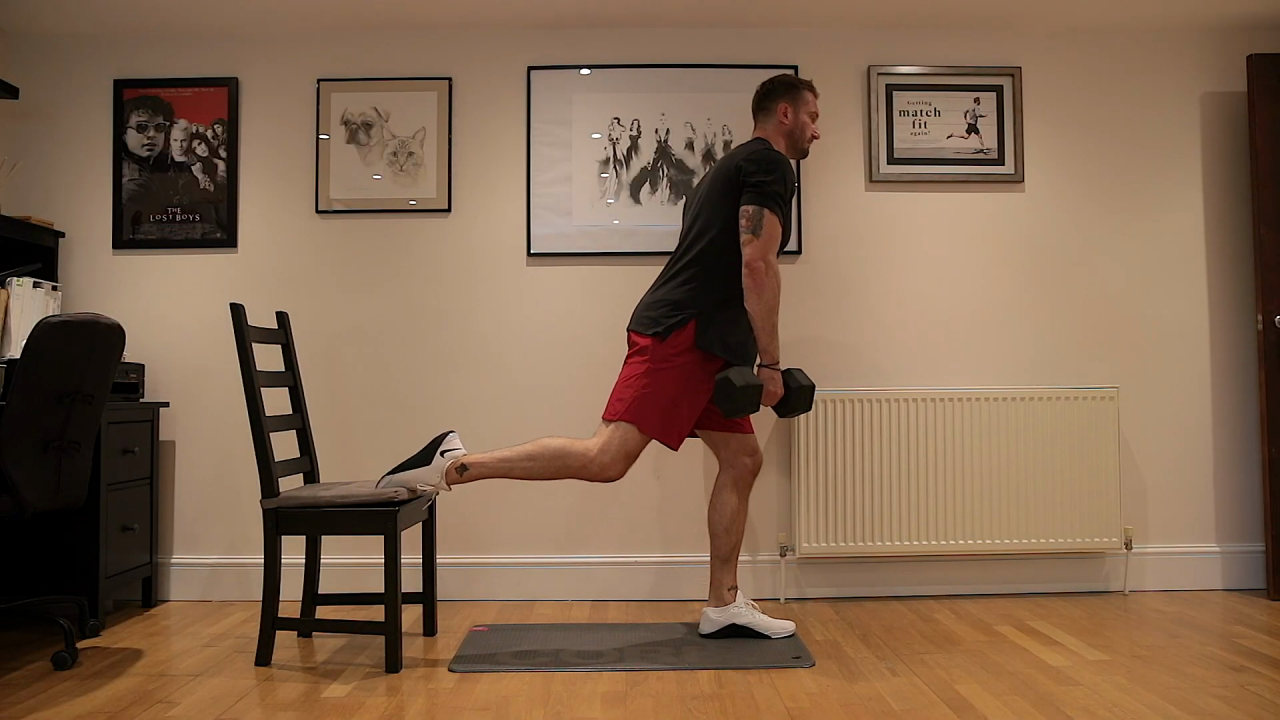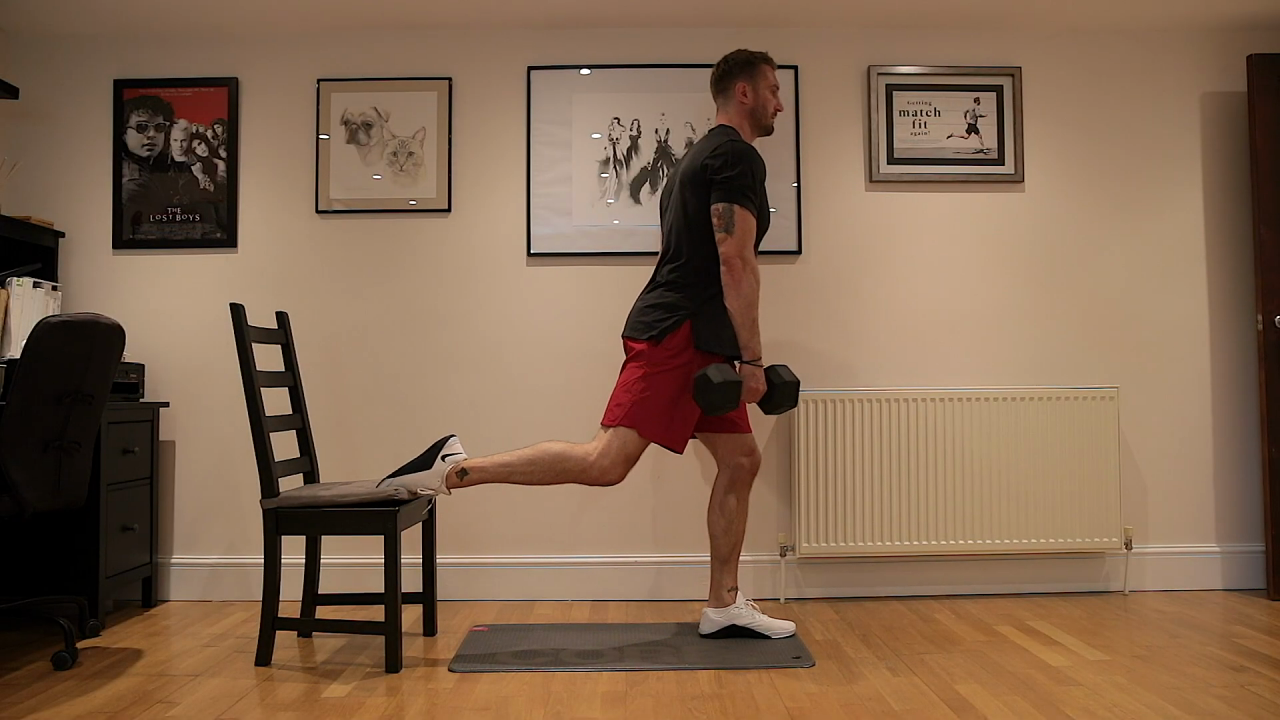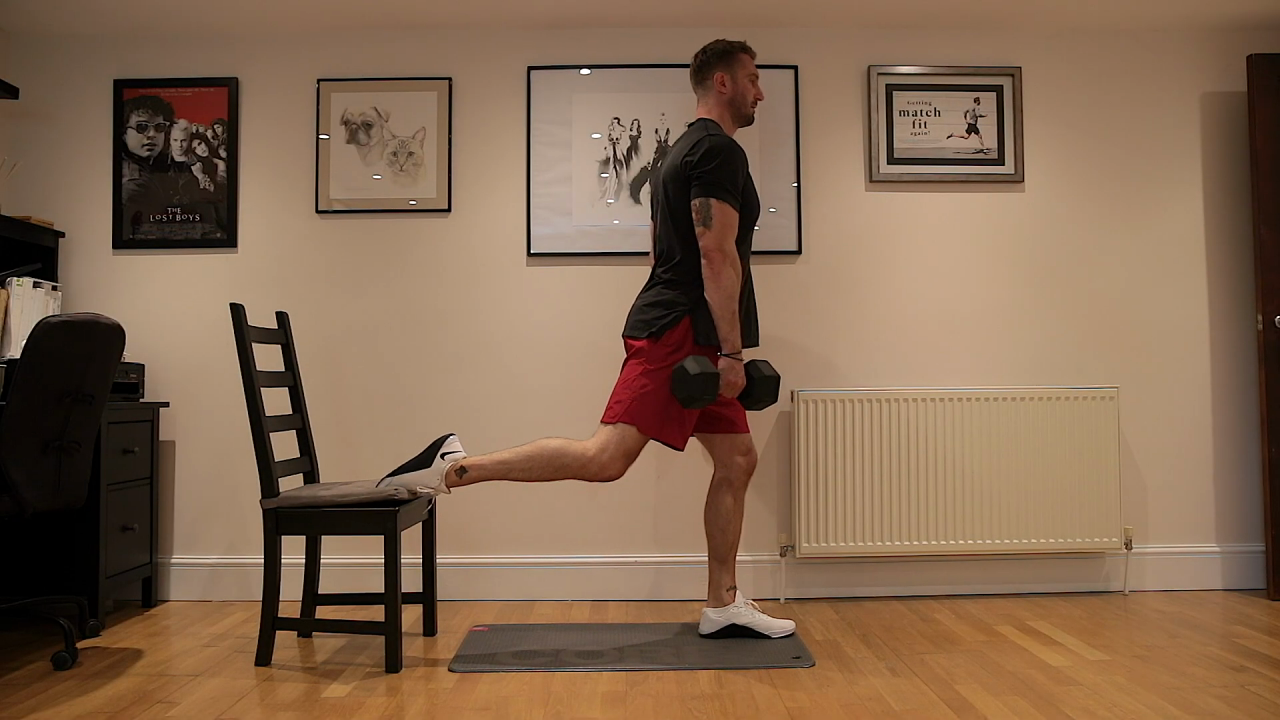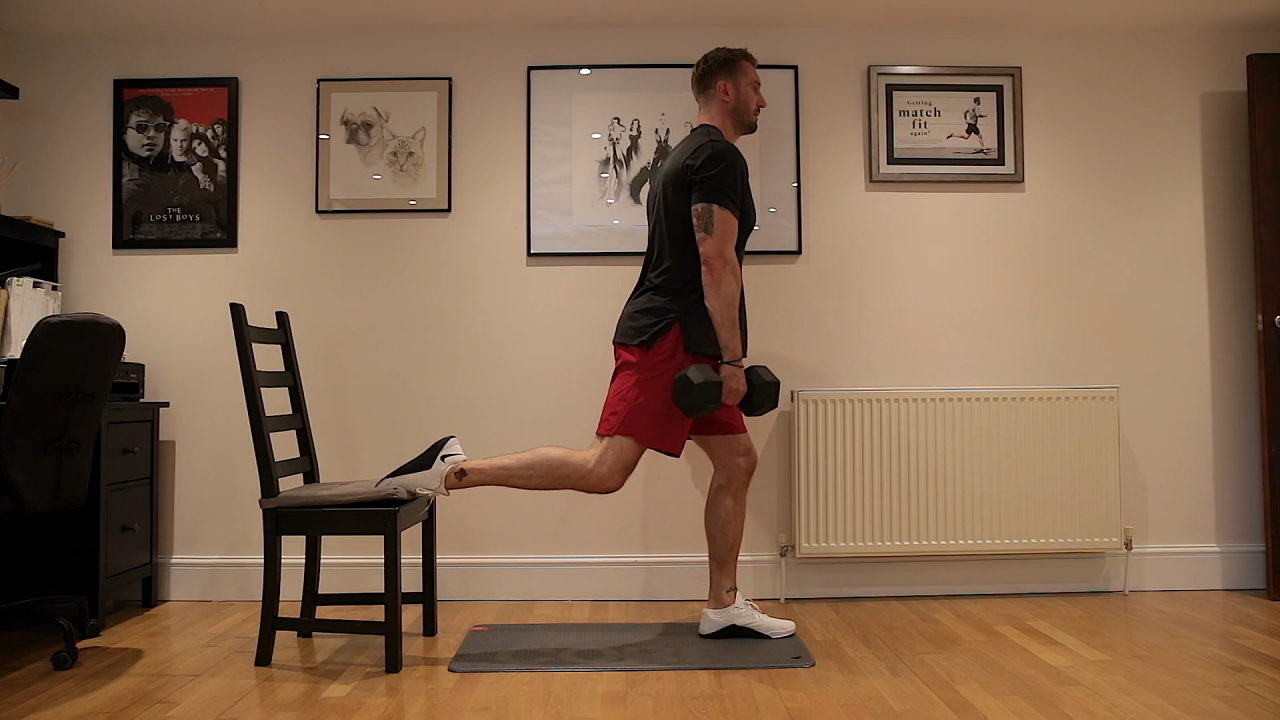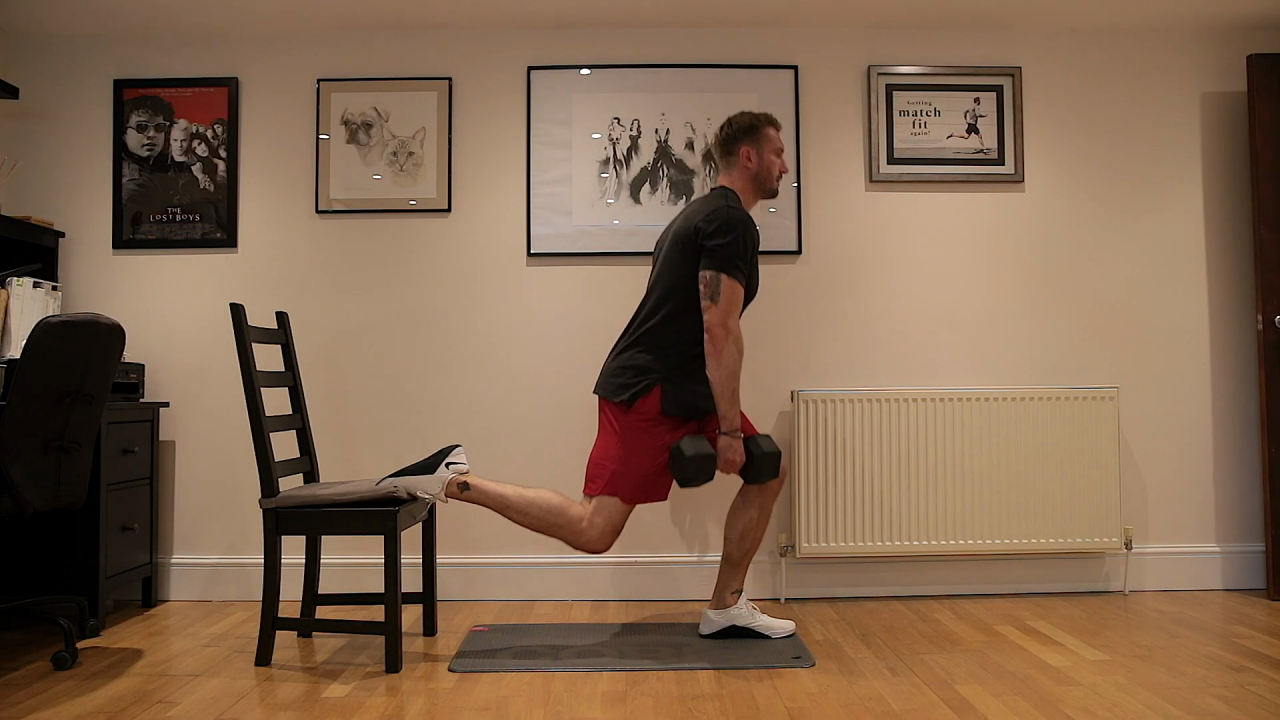
dt=0.5s
person 1, frame 1
left shoulder: (737, 168)
right shoulder: (771, 167)
right elbow: (757, 265)
left wrist: (747, 357)
right wrist: (770, 363)
left hip: (698, 340)
right hip: (681, 334)
left knee: (743, 461)
right knee: (604, 458)
left ankle: (724, 605)
right ankle: (454, 464)
person 1, frame 2
left shoulder: (706, 156)
right shoulder: (737, 157)
right elbow: (735, 261)
right wrist: (752, 359)
left hip: (692, 339)
right hip: (679, 336)
left knee: (741, 461)
right knee: (604, 463)
left ankle: (724, 607)
right ankle: (451, 468)
person 1, frame 3
left shoulder: (690, 150)
right shoulder: (719, 151)
right elbow: (717, 256)
right wrist: (731, 352)
left hip: (686, 333)
right hip: (680, 332)
left knee: (737, 462)
right knee: (604, 458)
left ankle: (722, 607)
right ankle: (453, 467)
person 1, frame 4
left shoulder: (690, 155)
right shoulder: (720, 156)
right elbow: (716, 262)
right wrist: (733, 359)
left hip: (678, 338)
right hip: (670, 338)
left knee: (738, 461)
right knee: (604, 469)
left ankle: (724, 607)
right ankle: (451, 470)
person 1, frame 5
left shoulder: (704, 214)
right shoulder: (732, 222)
right elbow: (720, 331)
right wrist: (730, 429)
left hip: (672, 388)
right hip: (649, 391)
right knee: (592, 529)
left ankle: (726, 608)
right ankle: (455, 480)
